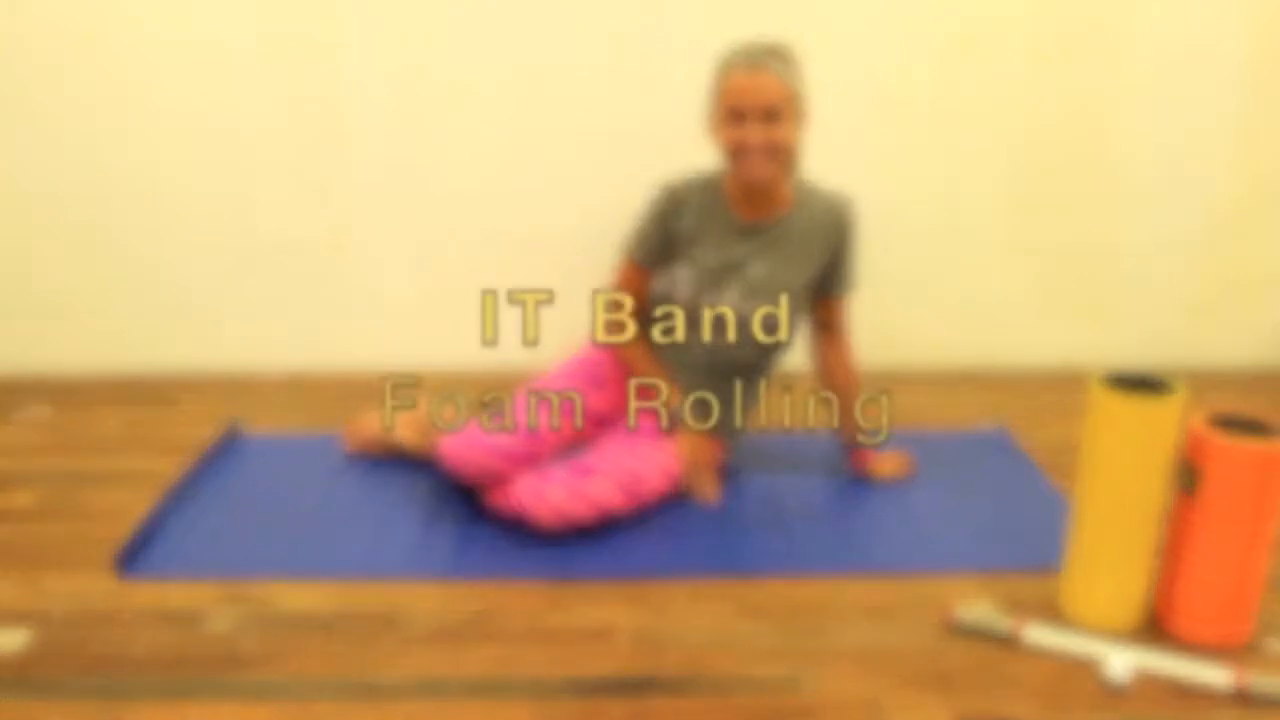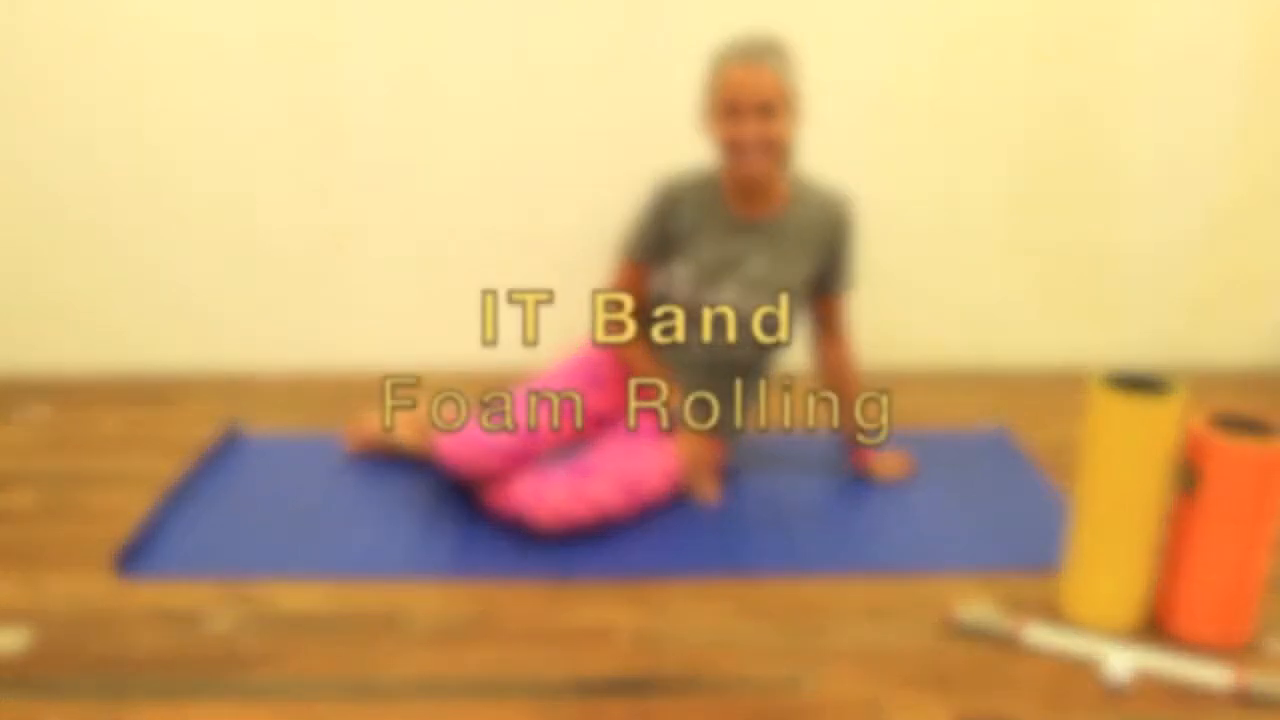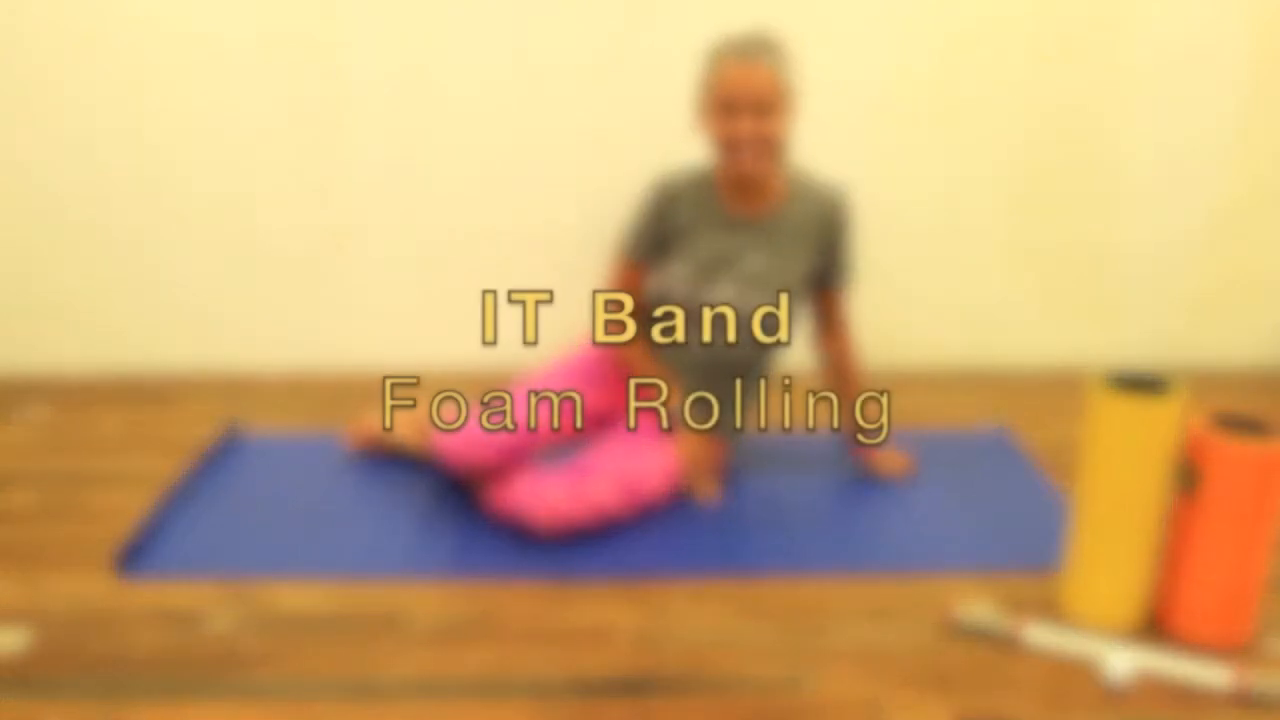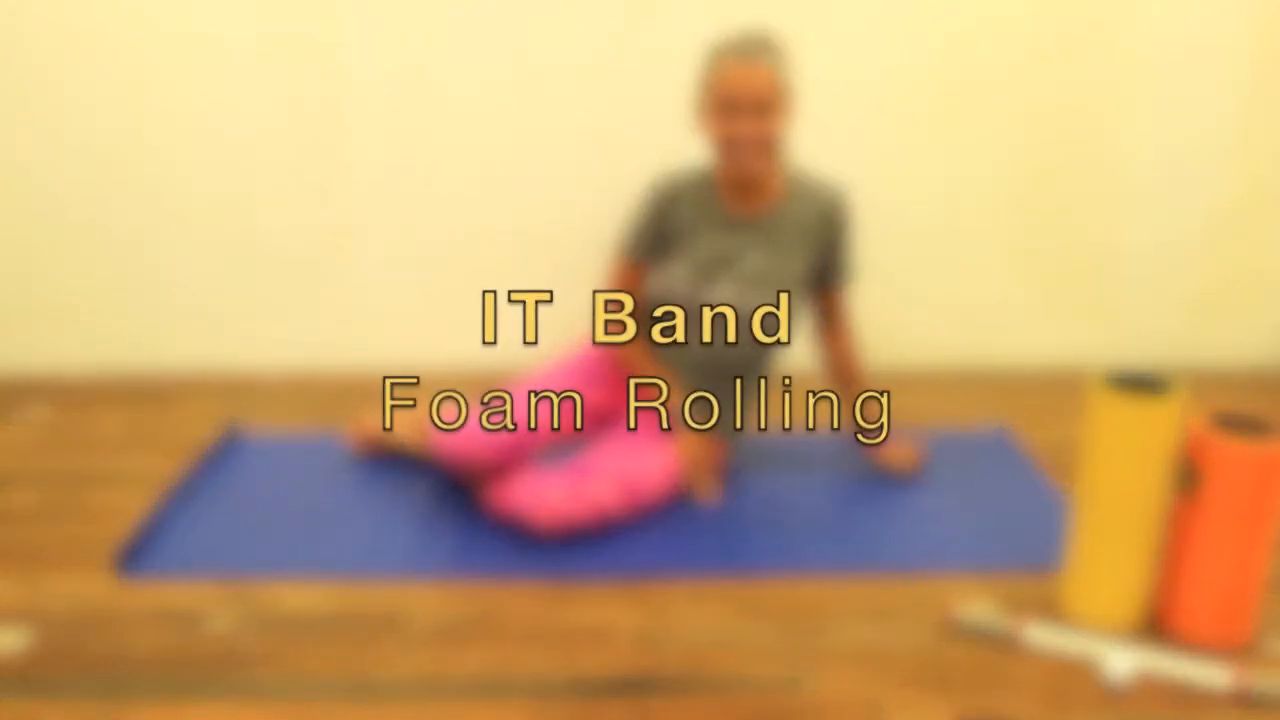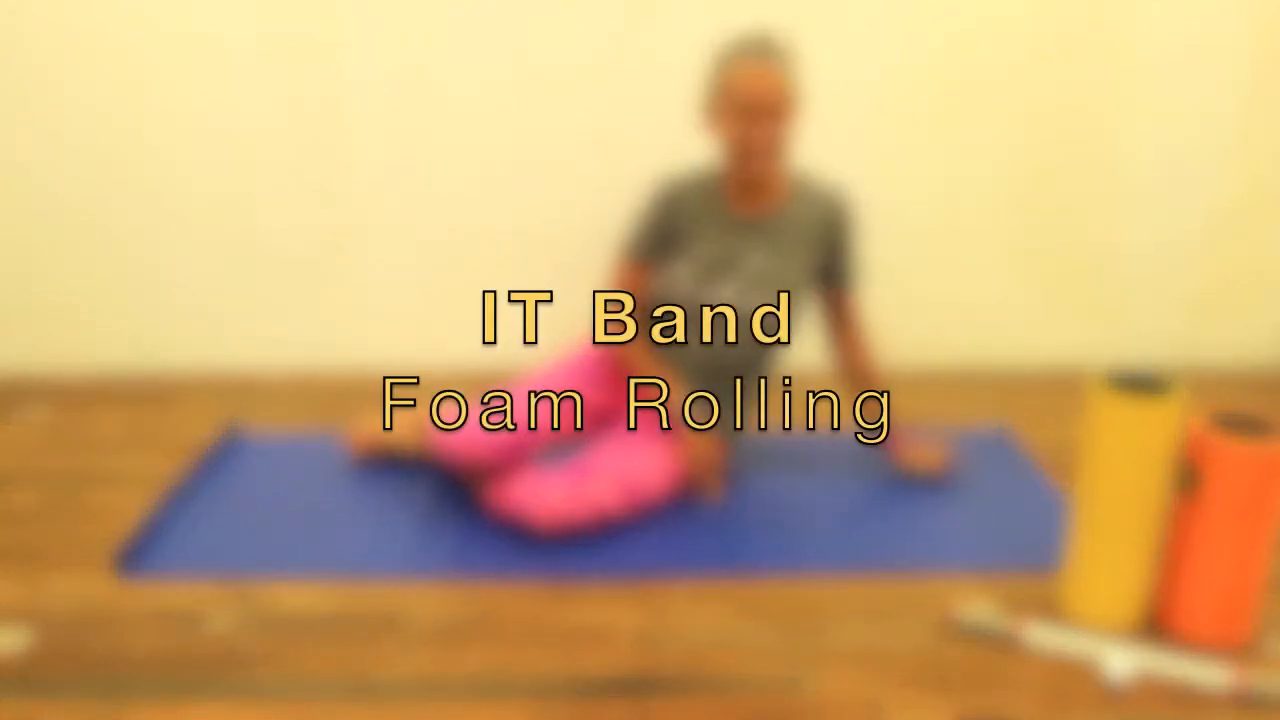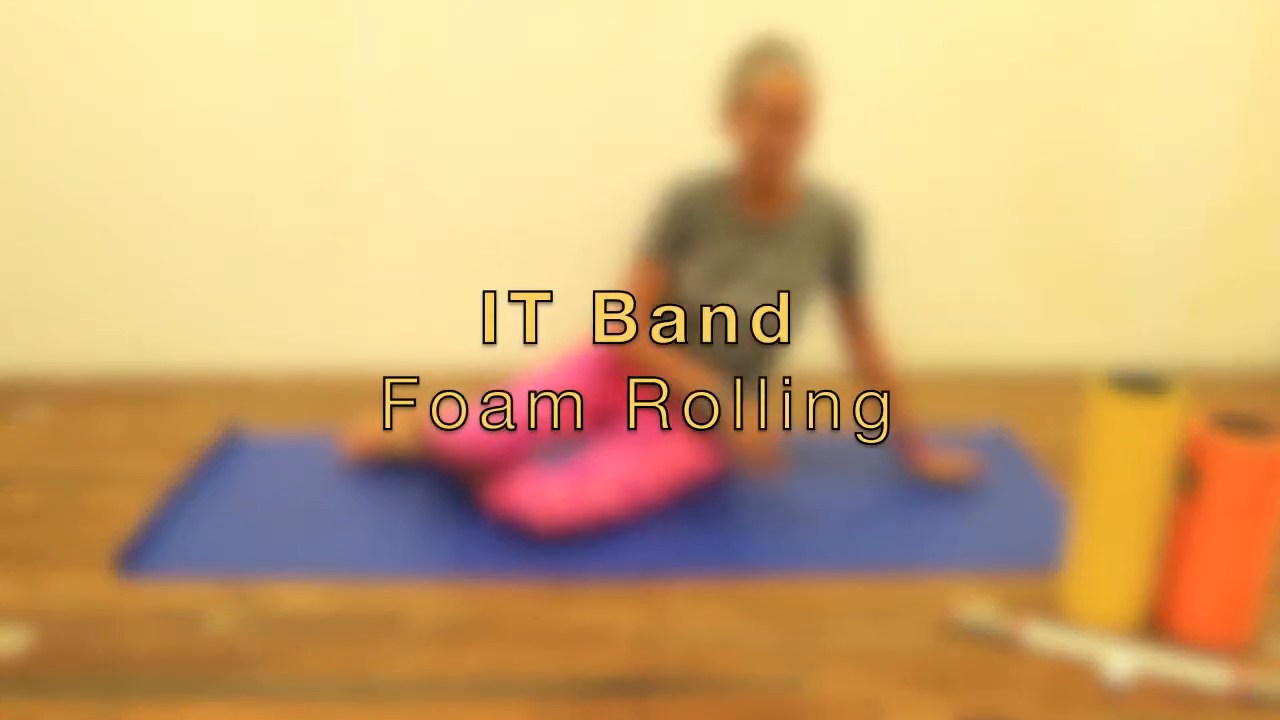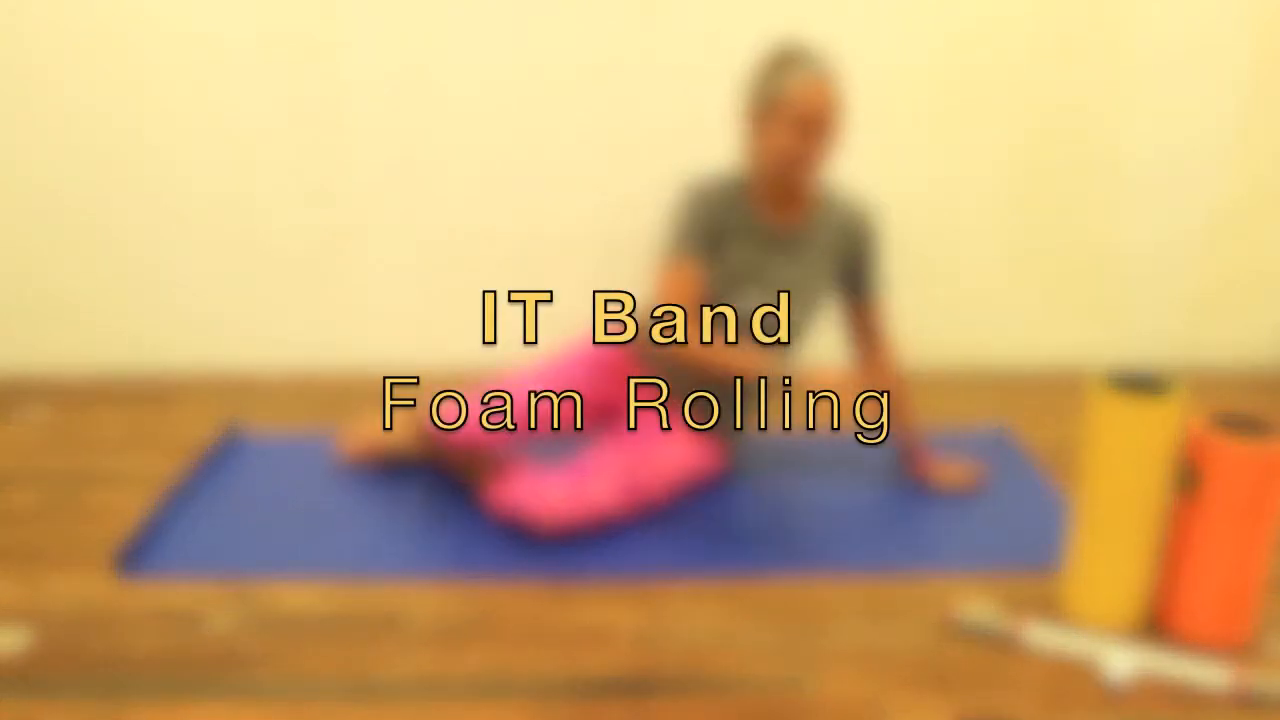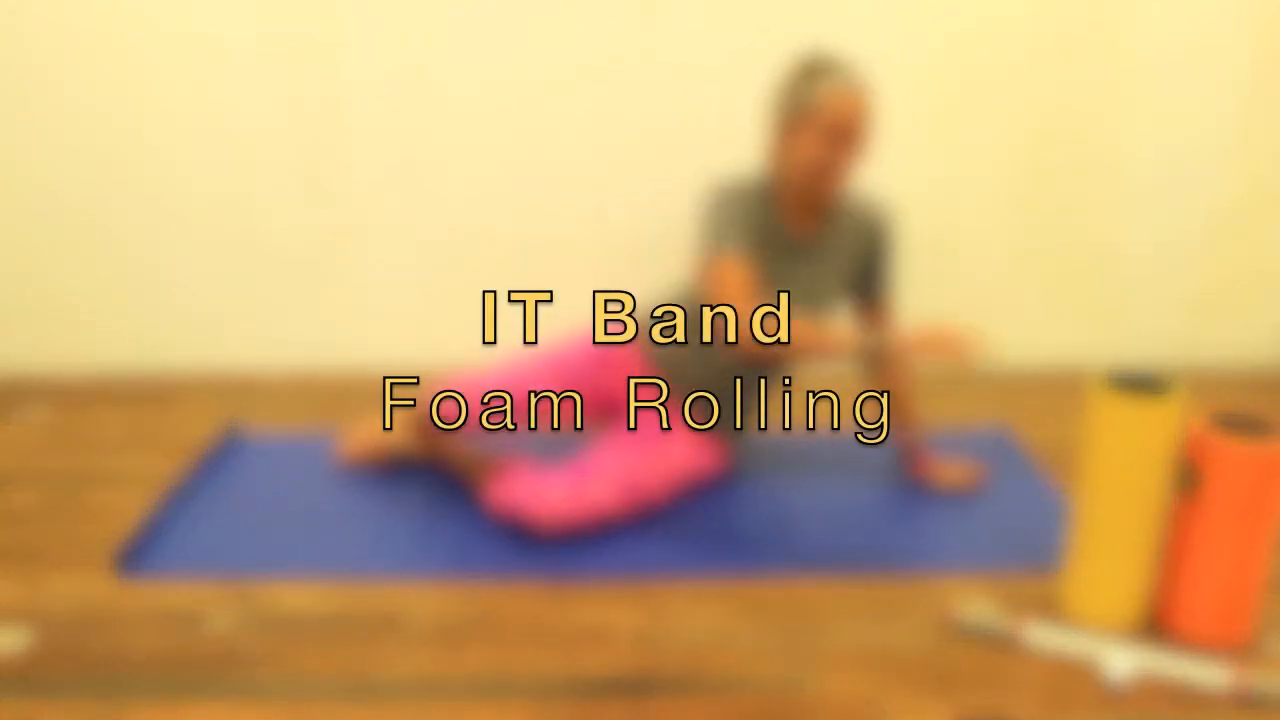
dt=0.1s
person 1, frame 1
left shoulder: (828, 221)
right shoulder: (680, 203)
left elbow: (830, 338)
left wrist: (859, 448)
right wrist: (683, 414)
left hip: (701, 420)
right hip: (625, 369)
left knee: (545, 503)
right knee: (485, 459)
left ankle: (427, 440)
right ankle: (424, 426)
person 1, frame 2
left shoulder: (825, 217)
right shoulder: (677, 200)
left elbow: (830, 335)
left wrist: (861, 448)
right wrist: (681, 412)
left hip: (699, 418)
right hip: (623, 369)
left knee: (546, 505)
right knee: (483, 458)
left ankle: (425, 441)
right ankle: (428, 429)
person 1, frame 3
left shoulder: (821, 213)
right shoulder: (673, 199)
left elbow: (833, 331)
left wrist: (865, 444)
right wrist: (680, 412)
left hip: (700, 421)
right hip: (623, 371)
left knee: (547, 508)
right knee: (478, 449)
left ankle: (427, 441)
right ankle: (422, 430)
person 1, frame 4
left shoulder: (820, 212)
right shoulder: (673, 200)
left elbow: (835, 330)
left wrist: (873, 440)
right wrist: (680, 410)
left hip: (699, 419)
right hip: (622, 371)
left knee: (546, 505)
right knee: (479, 447)
left ankle: (425, 442)
right ankle: (426, 431)
person 1, frame 5
left shoulder: (822, 215)
right shoulder: (676, 201)
left elbow: (846, 332)
left wrist: (892, 439)
right wrist: (687, 412)
left hip: (701, 423)
right hip: (624, 372)
left knee: (547, 506)
right knee: (481, 444)
left ankle: (439, 444)
right ankle: (426, 432)
person 1, frame 6
left shoulder: (831, 221)
right shoulder: (689, 202)
left elbow: (862, 336)
right elbow: (628, 329)
left wrist: (912, 447)
right wrist: (725, 402)
left hip: (694, 428)
right hip: (626, 371)
left knee: (545, 505)
right knee: (475, 440)
left ankle: (431, 445)
right ankle: (425, 434)
person 1, frame 7
left shoulder: (846, 227)
right shoulder: (708, 203)
left elbow: (871, 349)
right elbow: (678, 336)
left wrist: (916, 455)
right wrist: (792, 370)
left hip: (693, 429)
right hip: (630, 368)
left knee: (545, 508)
right knee: (467, 427)
left ankle: (432, 447)
right ankle: (420, 434)
person 1, frame 8
left shoulder: (864, 230)
right shoulder: (737, 205)
left elbow: (883, 352)
right elbow: (742, 326)
left wrist: (916, 457)
right wrist: (875, 342)
left hip: (698, 430)
right hip: (638, 361)
left knee: (545, 506)
right knee: (462, 401)
left ankle: (441, 452)
right ankle: (418, 431)
